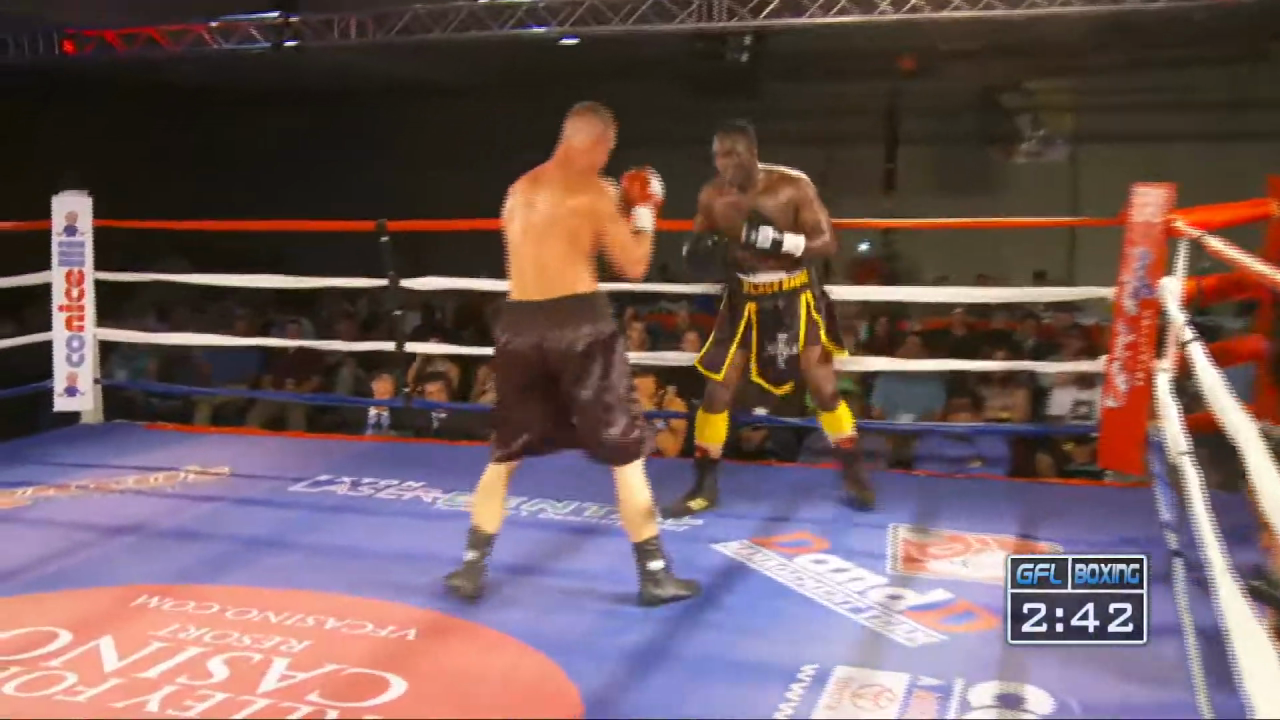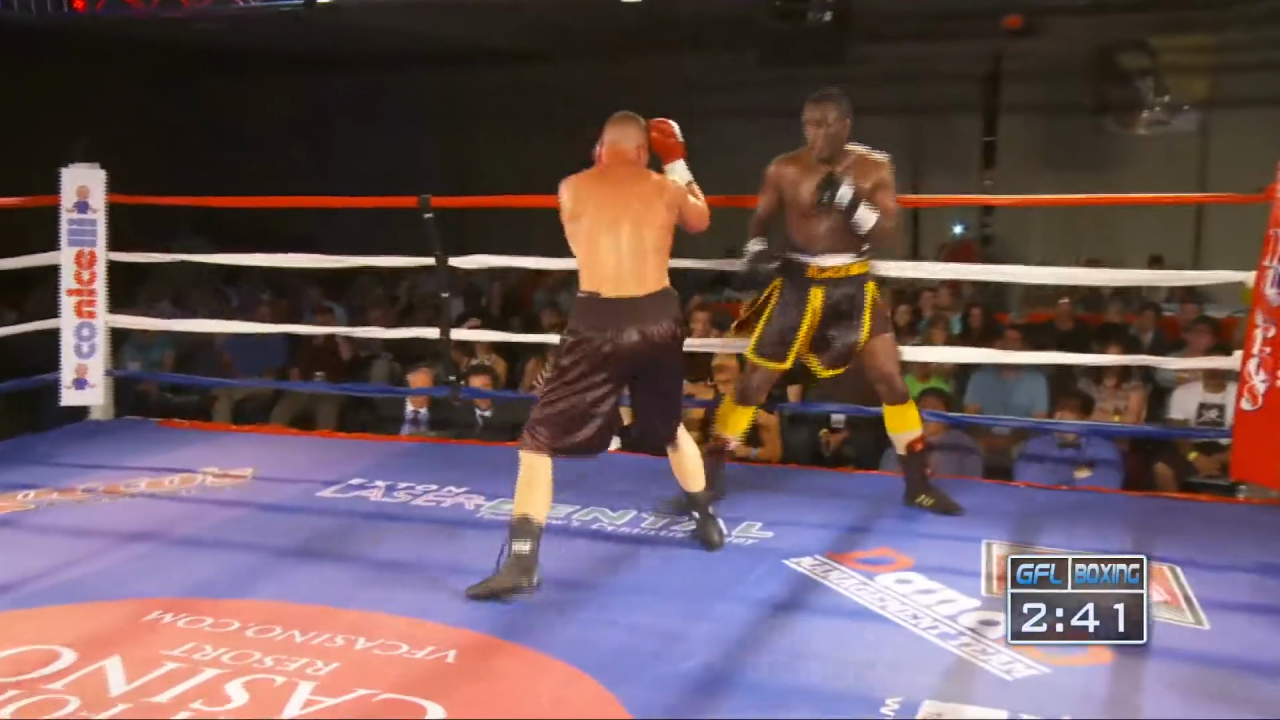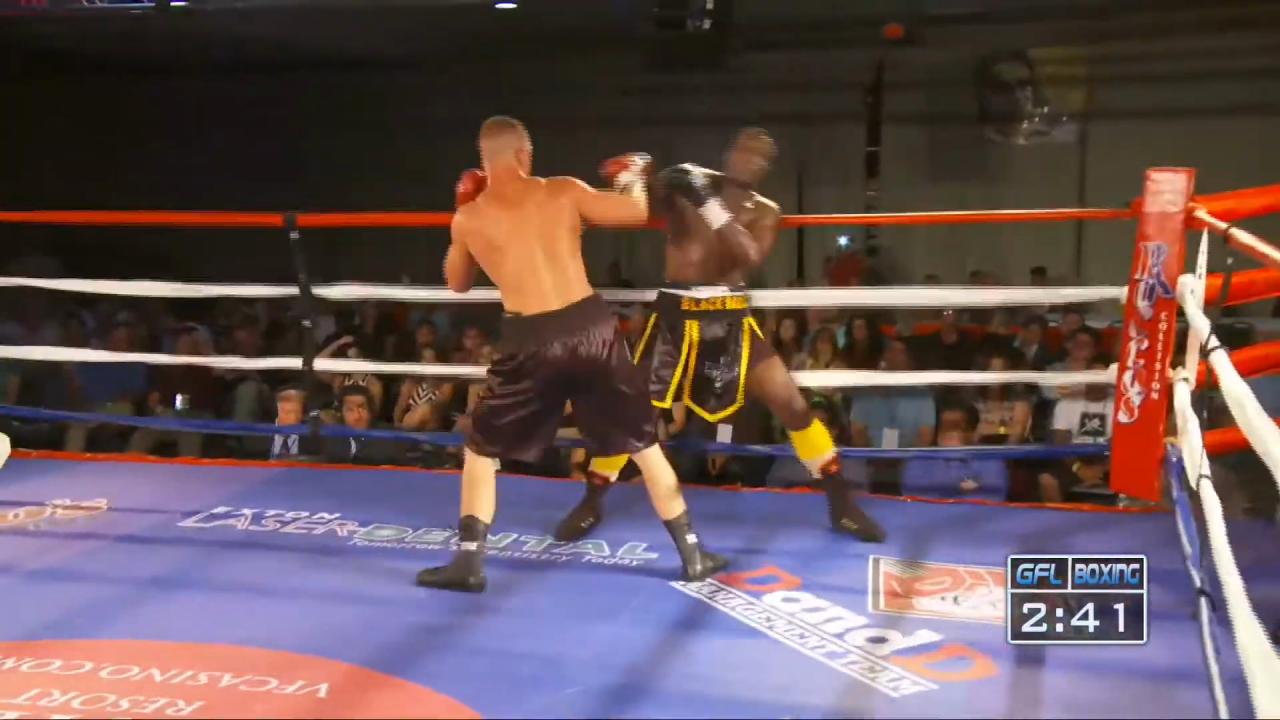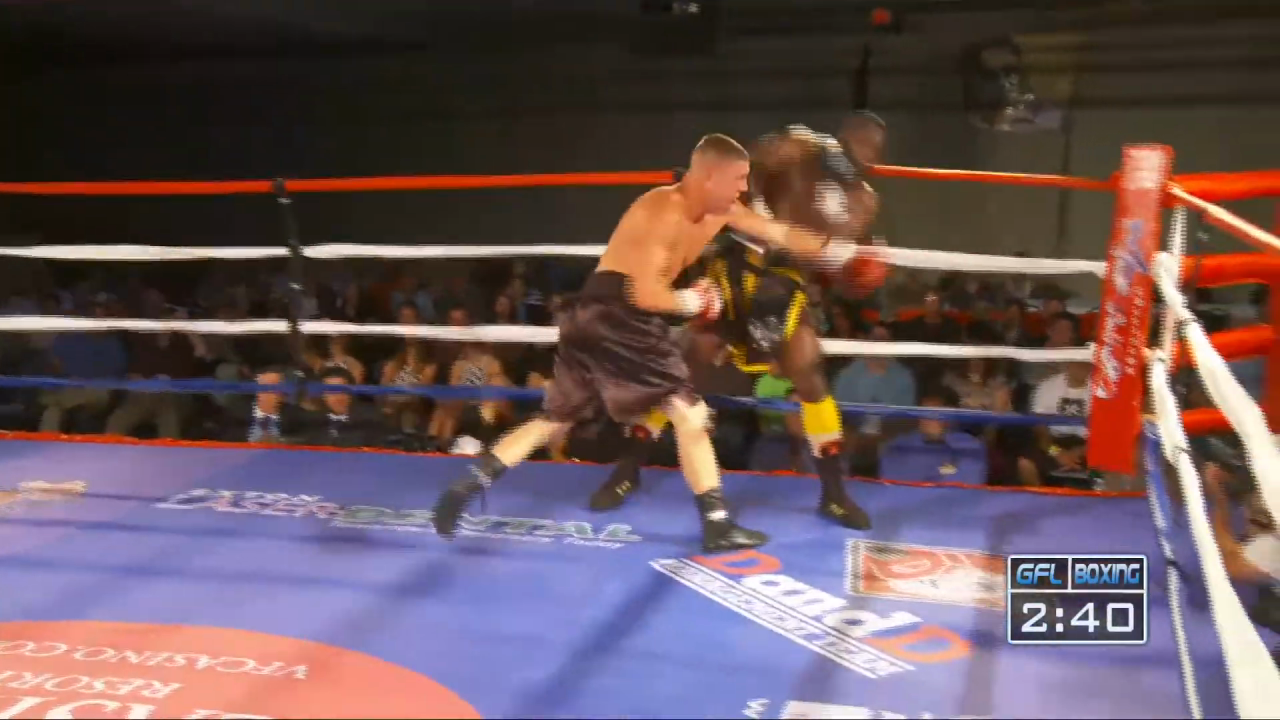
dt=0.7s
person 1, frame 1
left shoulder: (520, 189)
right shoulder: (591, 191)
right elbow: (634, 267)
right wrist: (643, 211)
left hip: (520, 326)
right hip: (579, 325)
left knee: (505, 456)
right knee: (627, 455)
left ankle: (472, 568)
right ankle: (655, 574)
person 1, frame 2
left shoulder: (572, 189)
right shoulder: (664, 186)
right elbow: (701, 220)
right wrist: (677, 163)
left hip: (599, 324)
right hip: (660, 319)
left knee: (538, 443)
right knee: (670, 426)
left ankle: (521, 560)
right ankle: (707, 523)
person 1, frame 3
left shoulder: (468, 219)
right shoulder: (564, 191)
left elbow: (457, 283)
right elbow: (635, 213)
right wrist: (631, 176)
left hip: (530, 343)
right hip: (591, 329)
left knee: (480, 451)
right knee: (645, 447)
left ankle: (466, 562)
right ankle: (693, 553)
person 1, frame 4
left shoulder: (716, 207)
right shoulder: (661, 212)
left elbow: (773, 232)
right elbow: (643, 296)
left wrist: (830, 250)
right wrist: (694, 300)
left hip: (595, 315)
right hip: (607, 310)
left knee: (556, 420)
right knee: (689, 413)
left ankle: (469, 484)
right ankle: (716, 525)
person 2, frame 1
left shoulder: (793, 185)
right shoulder: (711, 196)
left elbow: (827, 243)
right elbow: (699, 241)
left wrist: (780, 241)
right wrist: (695, 246)
left hip: (794, 296)
right hip: (743, 298)
left knee: (824, 390)
right knee: (716, 394)
left ankle: (853, 473)
right ankle: (704, 487)
person 2, frame 2
left shoulder: (874, 168)
right shoulder: (783, 168)
left elbow: (890, 234)
right elbow: (760, 221)
left wrist: (857, 208)
right wrist: (757, 250)
left hip: (854, 285)
right hip: (798, 284)
left knee: (891, 385)
right knee: (755, 383)
left ankle: (918, 484)
right ankle: (711, 472)
person 2, frame 3
left shoulder: (763, 211)
right shoulder: (682, 184)
left elbow: (749, 258)
left wrist: (708, 203)
left hip: (730, 320)
right hip: (676, 316)
left knee: (794, 407)
left ankle: (844, 507)
right ankle: (590, 504)
person 2, frame 4
left shoulder: (863, 199)
right shoulder: (797, 145)
left wrist: (835, 184)
left hip: (784, 286)
right hip: (734, 270)
left knee: (810, 378)
left ankle: (834, 493)
right ankle: (628, 468)
